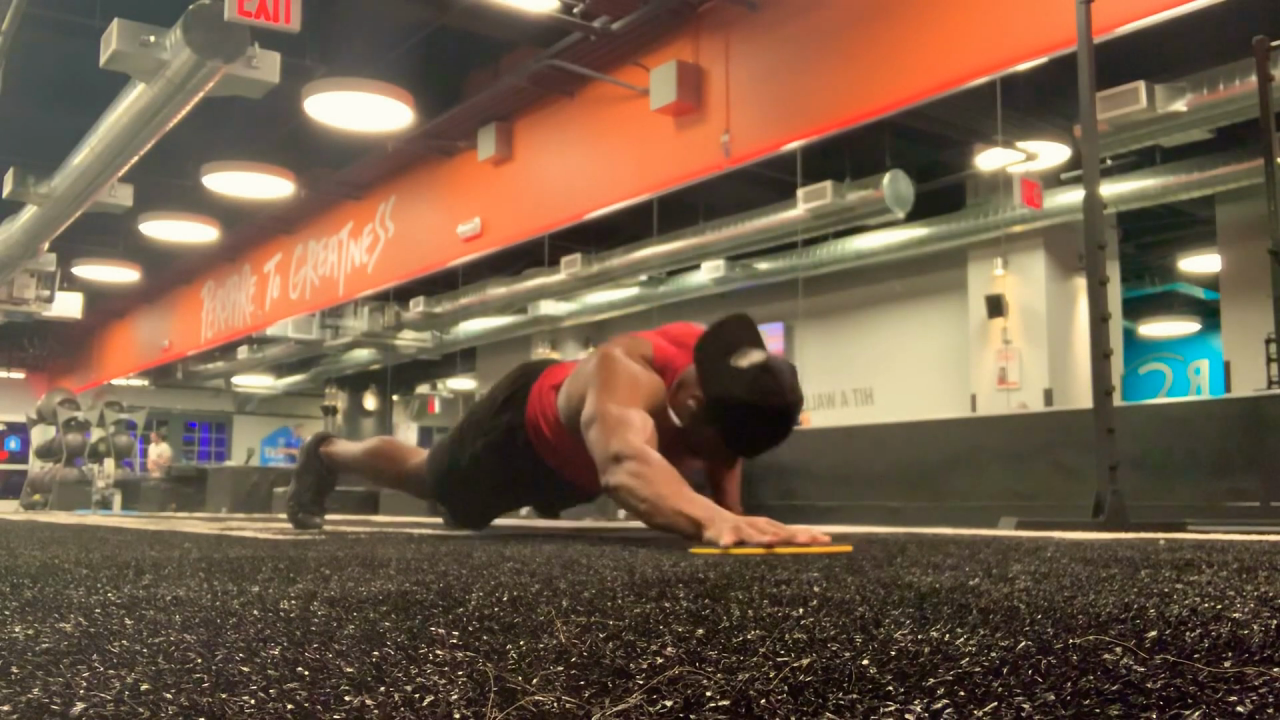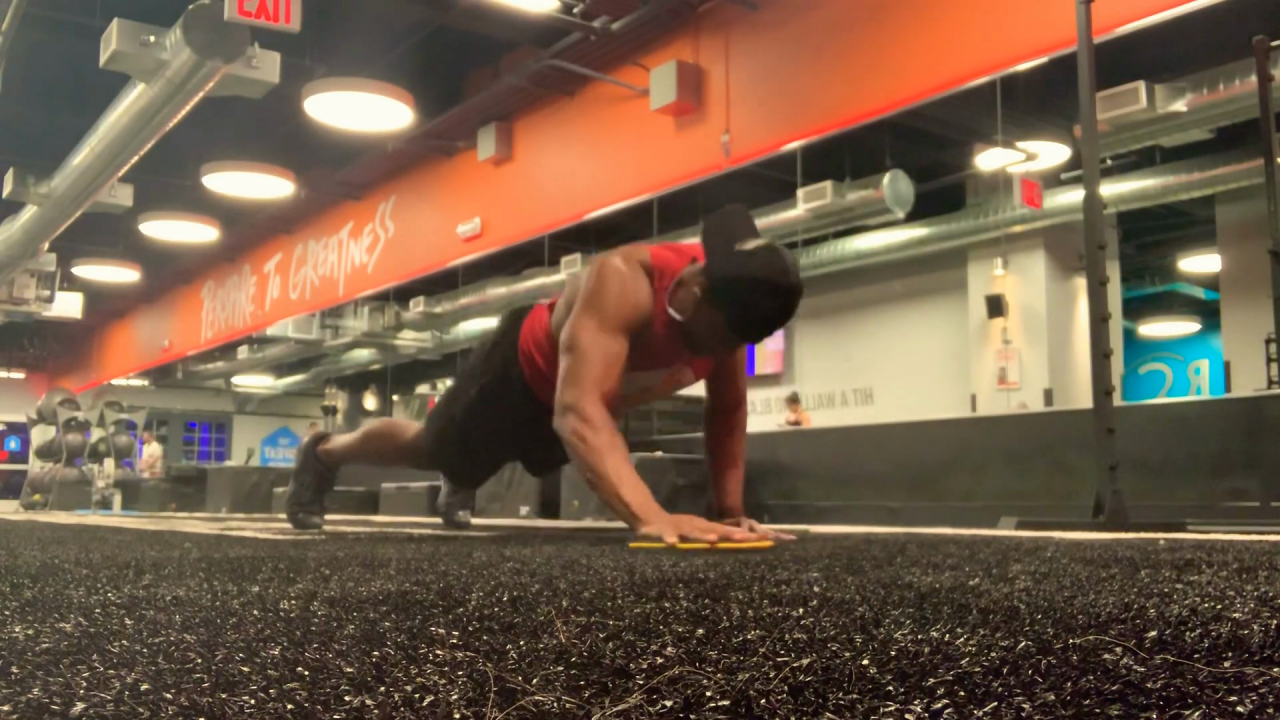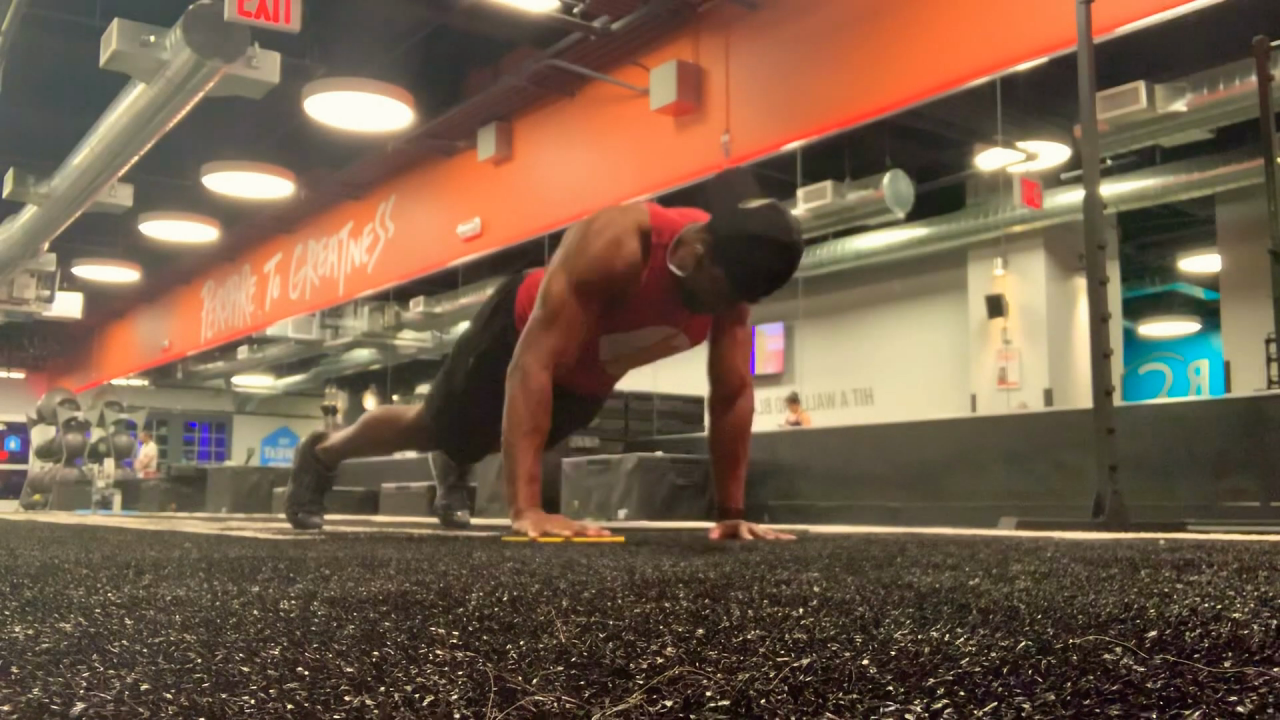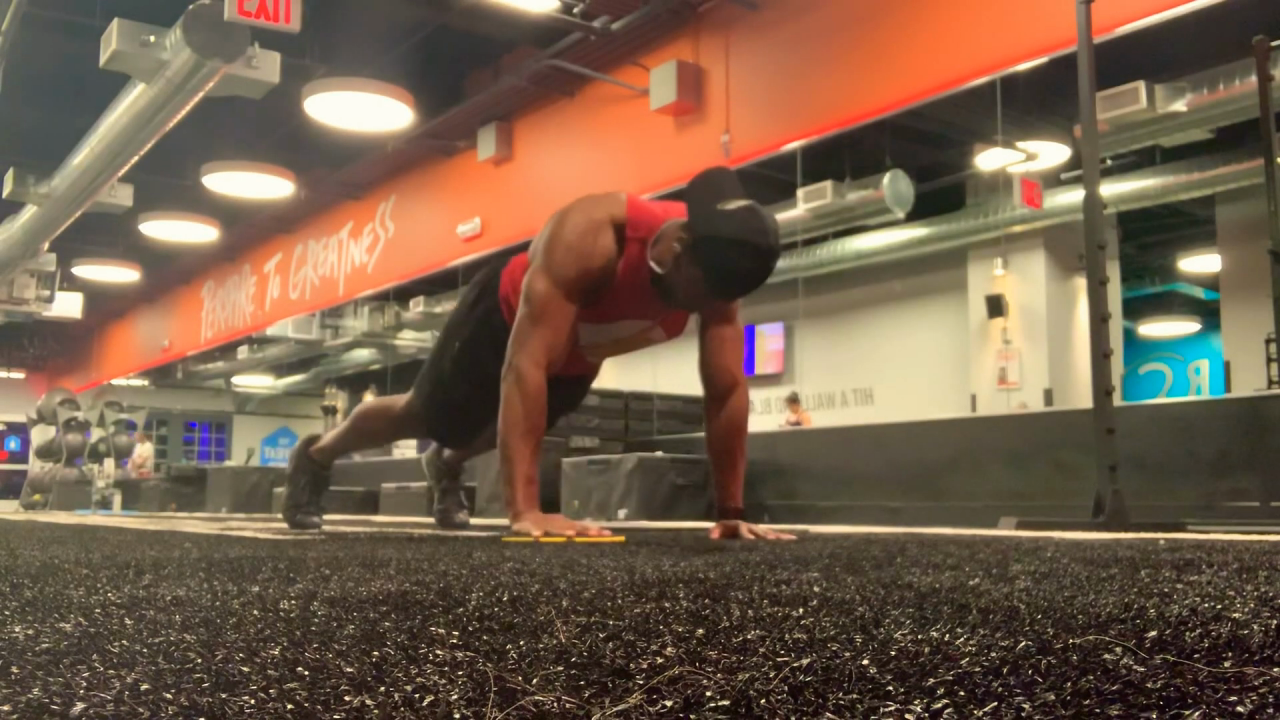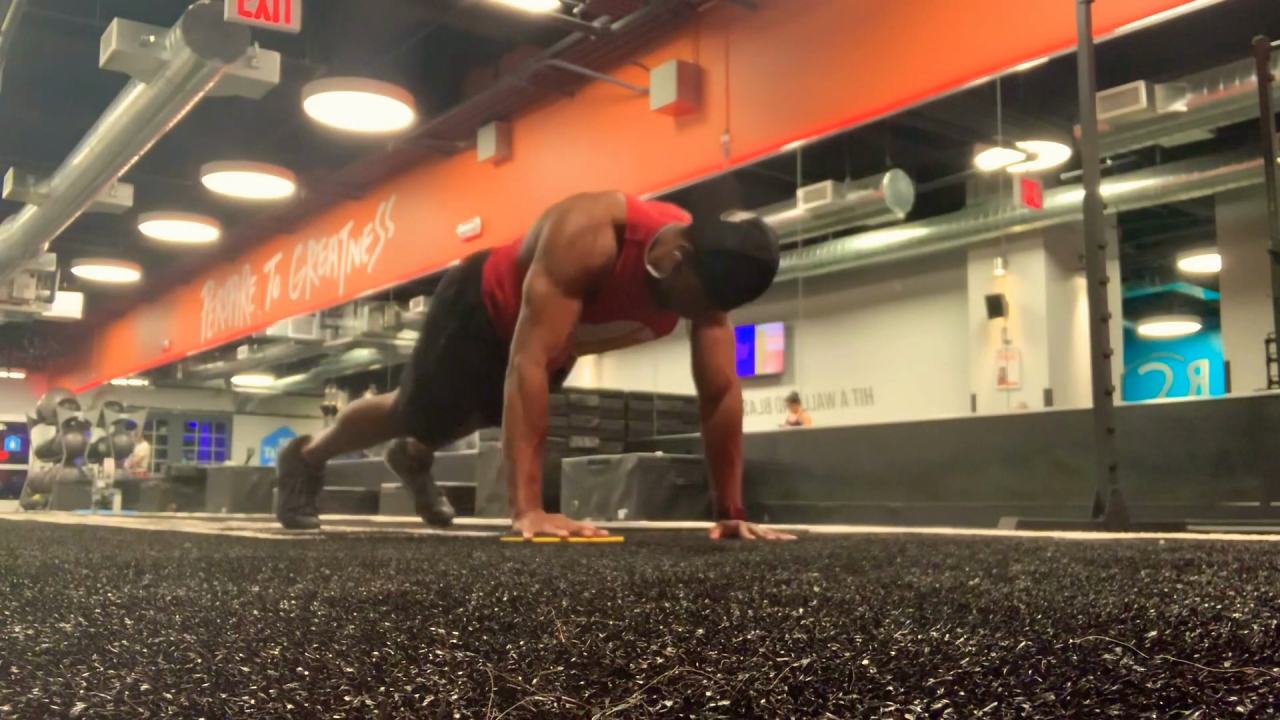
dt=0.4s
person 1, frame 1
left shoulder: (727, 370)
right shoulder: (628, 376)
left elbow: (728, 445)
right elbow: (627, 465)
left wrist: (731, 514)
right wrist: (716, 521)
left hip: (585, 456)
right hip: (527, 429)
right knee: (426, 477)
right ankle: (327, 454)
person 1, frame 2
left shoulder: (727, 300)
right shoulder: (623, 284)
left elbow: (727, 407)
right elbow: (577, 411)
left wrist: (730, 513)
right wrist: (649, 516)
left hip: (587, 392)
right hip: (523, 373)
right knee: (426, 447)
left ankle: (457, 485)
right ankle: (324, 453)
person 1, frame 3
left shoulder: (730, 270)
right shoulder: (614, 243)
left elbow: (734, 394)
right elbow: (531, 369)
left wrist: (731, 512)
right wrist: (526, 508)
left hip: (592, 376)
right hip: (518, 336)
left knee: (515, 436)
right knee: (429, 428)
left ankle: (453, 470)
right ankle: (321, 455)
person 1, frame 4
left shoulder: (712, 264)
right shoulder: (590, 234)
left elbow: (727, 390)
right elbow: (525, 366)
left wrist: (731, 510)
right wrist: (524, 509)
left hip: (578, 357)
right hip: (501, 322)
left knee: (504, 429)
right knee: (421, 415)
left ankle: (446, 466)
right ankle: (315, 457)
person 1, frame 5
left shoulder: (704, 269)
right shoulder: (589, 233)
left elbow: (720, 390)
right elbow: (529, 363)
left wrist: (730, 511)
right wrist: (527, 507)
left hip: (556, 342)
right hip: (480, 311)
left knee: (460, 421)
right knee: (409, 413)
left ankle: (412, 458)
right ankle: (306, 458)
